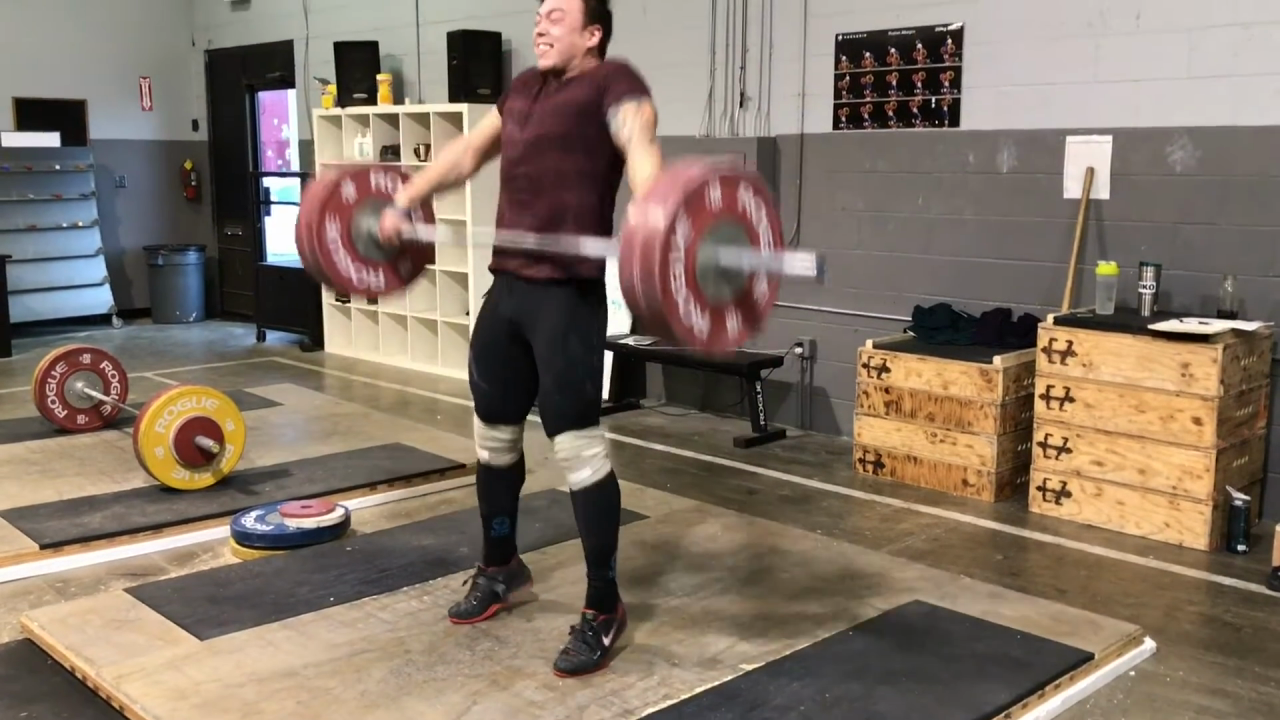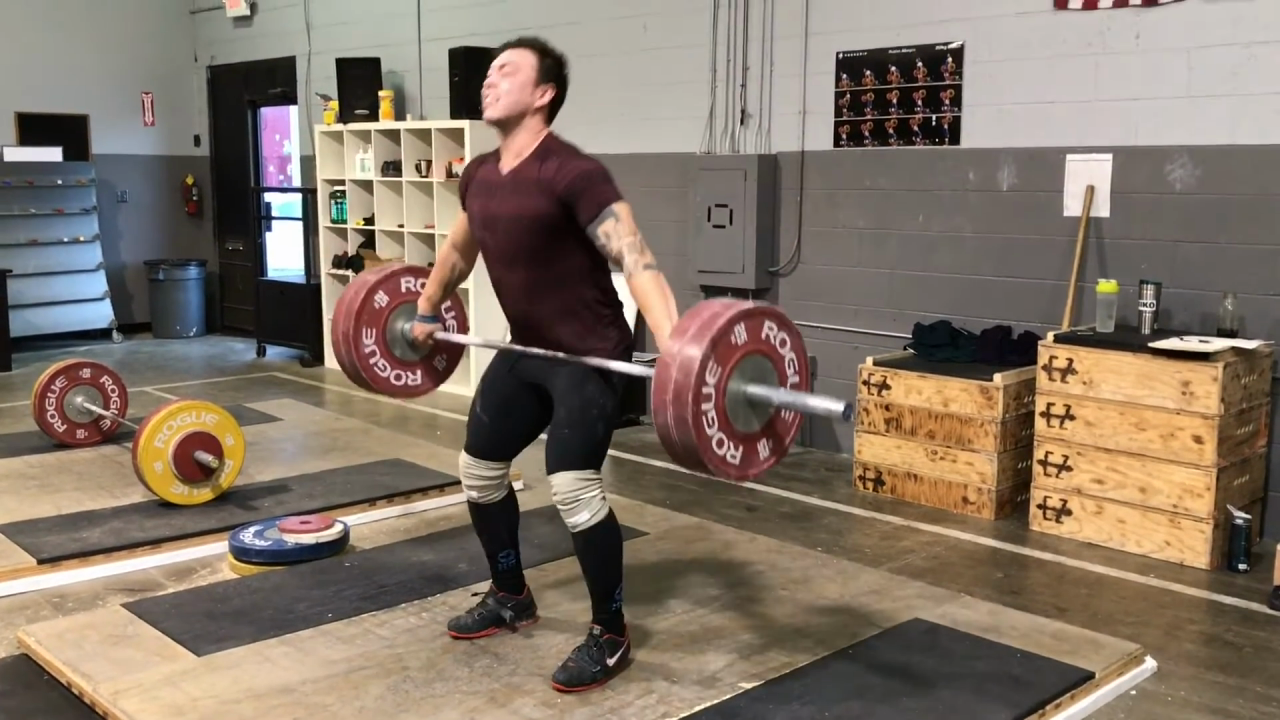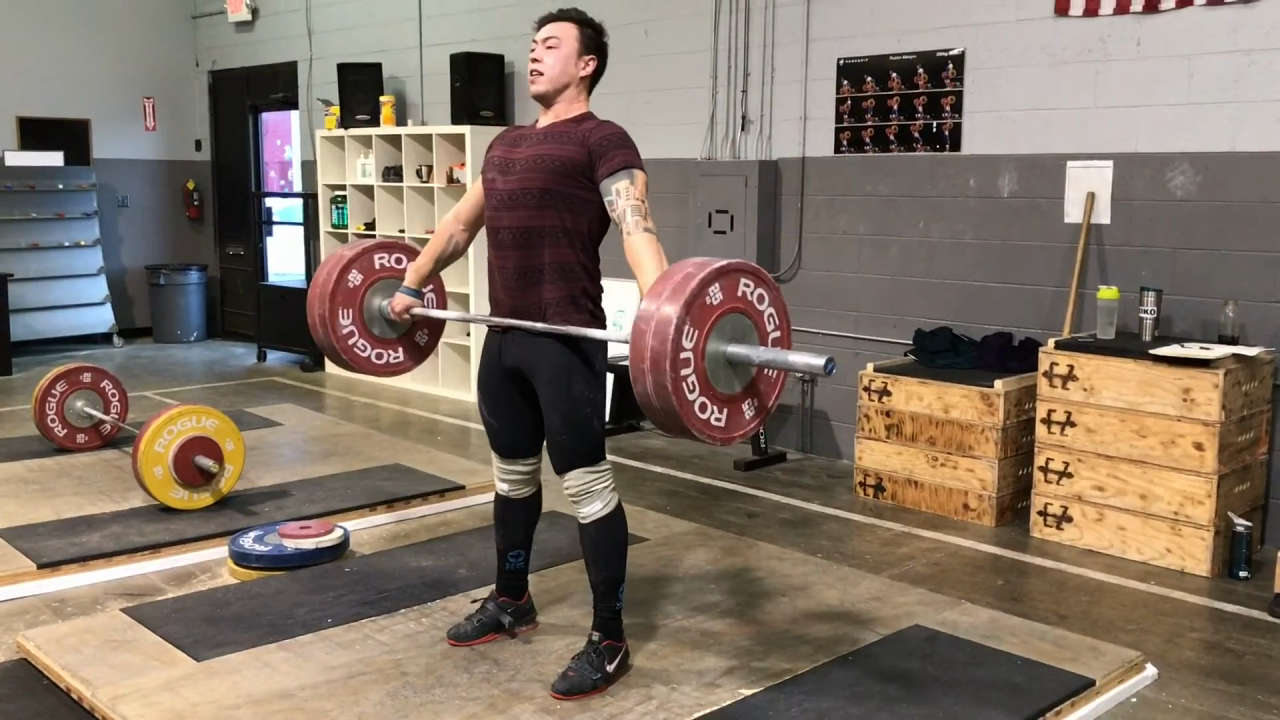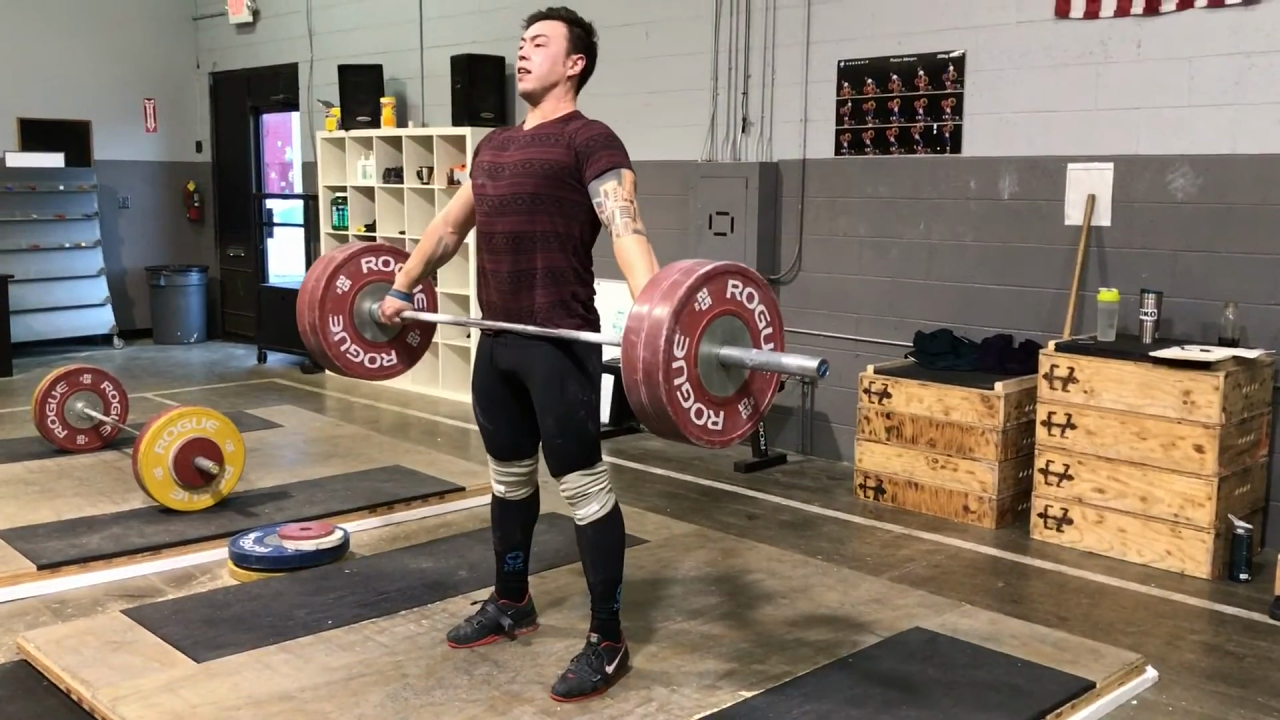
dt=0.4s
person 1, frame 1
left shoulder: (610, 79)
right shoulder: (524, 88)
left elbow: (641, 149)
right elbow: (467, 149)
right wrist: (403, 201)
left hip: (567, 291)
right hip: (507, 289)
left knee: (577, 447)
right knee: (493, 436)
left ankle: (604, 613)
right ankle: (500, 566)
person 1, frame 2
left shoulder: (573, 173)
right shoulder: (479, 173)
left elbow: (635, 262)
right elbow: (457, 250)
left wrist: (675, 350)
right wrist: (427, 310)
left hip: (588, 356)
right hip: (524, 350)
left knee: (573, 487)
right knee: (479, 469)
left ankle: (610, 635)
right ankle: (509, 595)
person 1, frame 3
left shoulder: (602, 139)
right shoulder: (507, 143)
left elbow: (636, 226)
right elbow: (461, 221)
right wrist: (411, 283)
left hip: (564, 338)
right hip: (504, 334)
left knee: (585, 483)
right knee: (512, 473)
left ankle: (608, 640)
right ankle: (510, 600)
person 1, frame 4
left shoulder: (589, 141)
right shoulder: (494, 145)
left elbow: (625, 227)
right elbow: (449, 225)
right wrist: (402, 287)
left hip: (559, 342)
right hip: (498, 339)
left knee: (582, 485)
right knee: (509, 475)
left ankle: (607, 641)
right ankle: (510, 602)
